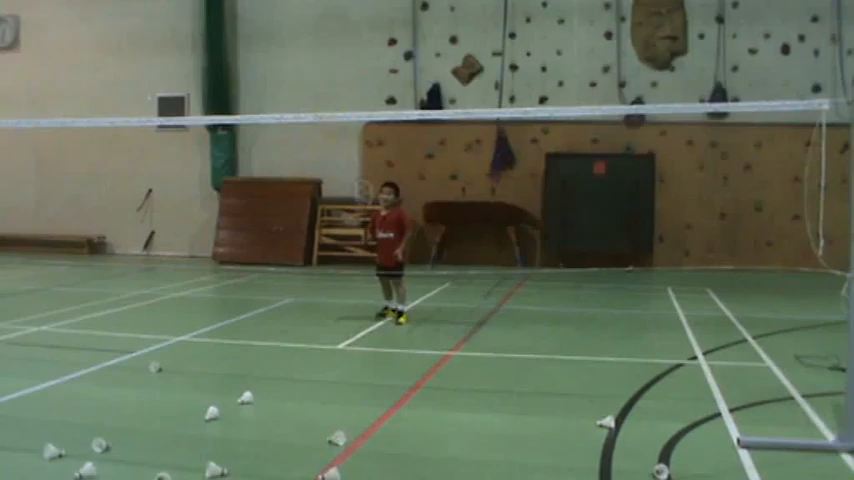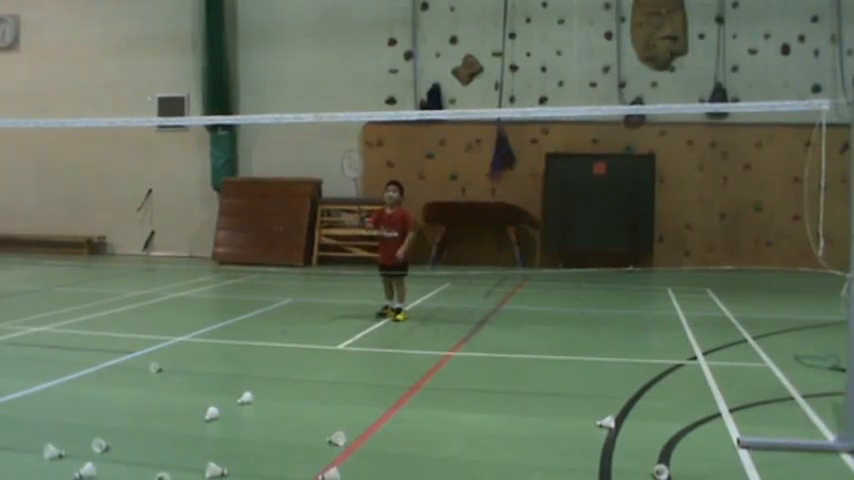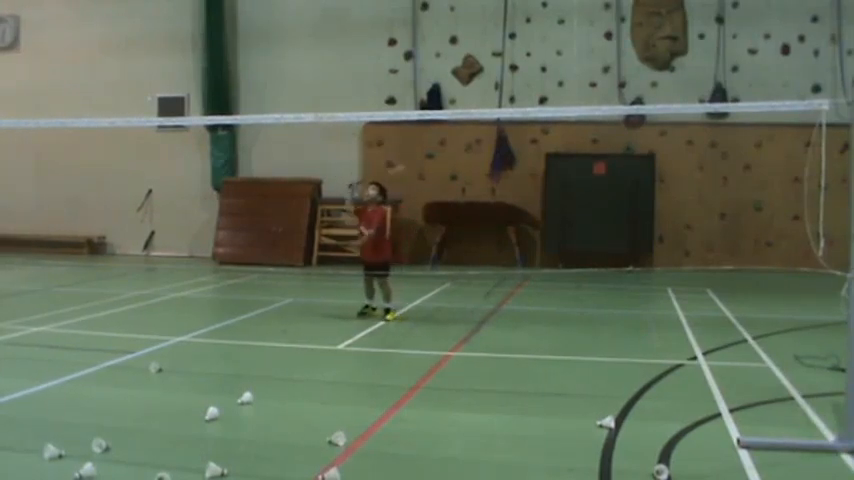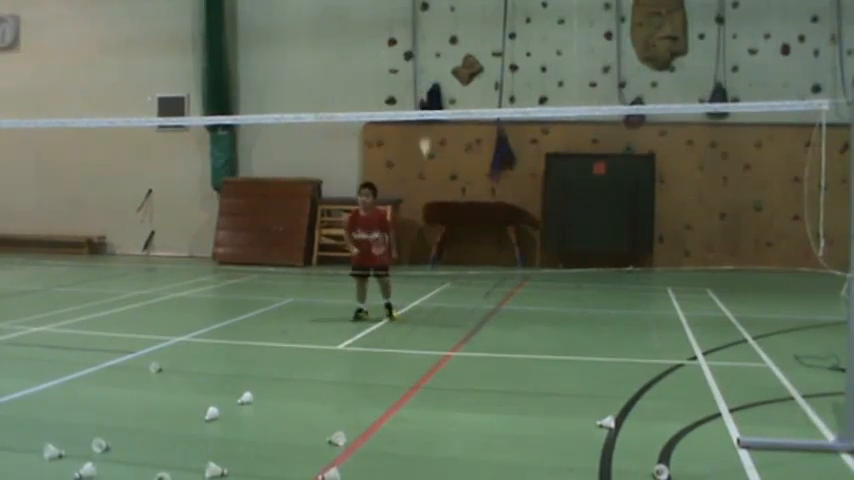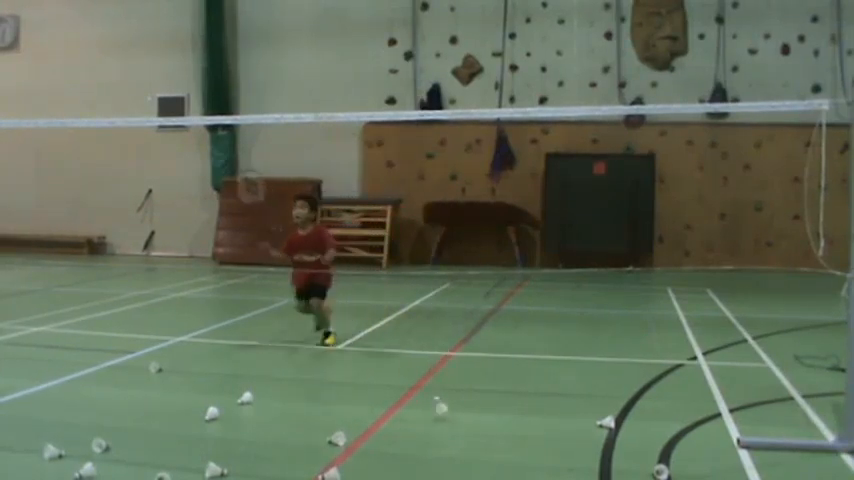
dt=1s
person 1, frame 1
left shoulder: (400, 214)
right shoulder: (376, 215)
left elbow: (408, 232)
right elbow: (373, 234)
left wrist: (401, 249)
right wrist: (368, 238)
left hip: (395, 256)
right hip: (381, 256)
left knee: (397, 282)
right knee: (383, 281)
left ankle: (401, 310)
right ankle: (390, 307)
person 1, frame 2
left shoulder: (404, 213)
right shoulder: (380, 213)
left elbow: (411, 232)
right elbow: (371, 226)
left wrist: (403, 248)
left hip: (399, 256)
right hip: (384, 255)
left knee: (399, 281)
right knee: (386, 281)
left ankle: (400, 309)
right ankle: (390, 306)
person 1, frame 3
left shoulder: (380, 212)
right shoulder: (364, 210)
left elbow: (373, 230)
left wrist: (361, 241)
left hip: (380, 255)
right hip: (367, 254)
left knee: (382, 281)
right knee: (367, 279)
left ankle: (388, 308)
right ankle: (369, 305)
person 1, frame 4
left shoulder: (380, 215)
right shoulder: (354, 215)
left elbow: (389, 232)
right elbow: (347, 234)
left wrist: (393, 249)
right wrist: (352, 247)
left hip: (378, 255)
right hip: (360, 256)
left knee: (384, 280)
right knee: (360, 282)
left ankle: (388, 304)
right ankle: (362, 309)
person 1, frame 5
left shoulder: (320, 232)
right shoulder: (293, 236)
left elbow: (331, 249)
right elbow: (285, 254)
left wrist: (328, 257)
right wrist: (274, 254)
left hip: (319, 274)
right hip: (302, 275)
left knee: (315, 303)
right knee: (301, 306)
left ankle: (328, 331)
right ankle: (321, 311)
